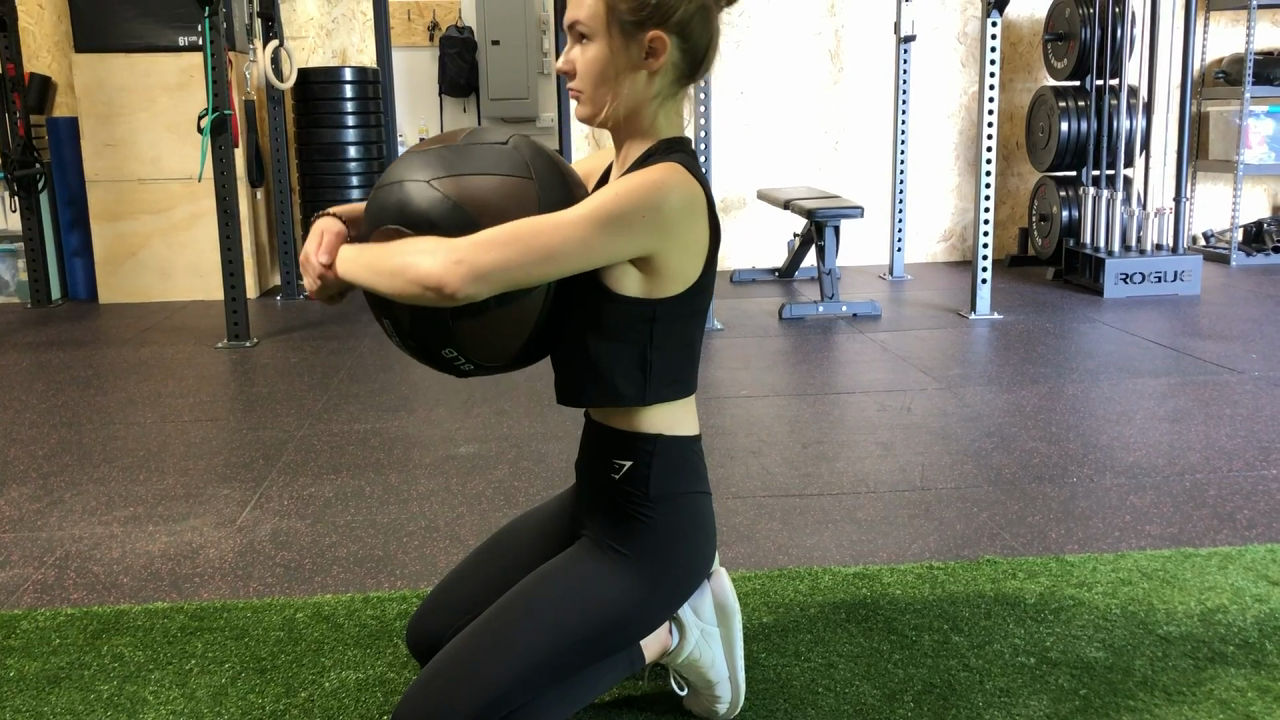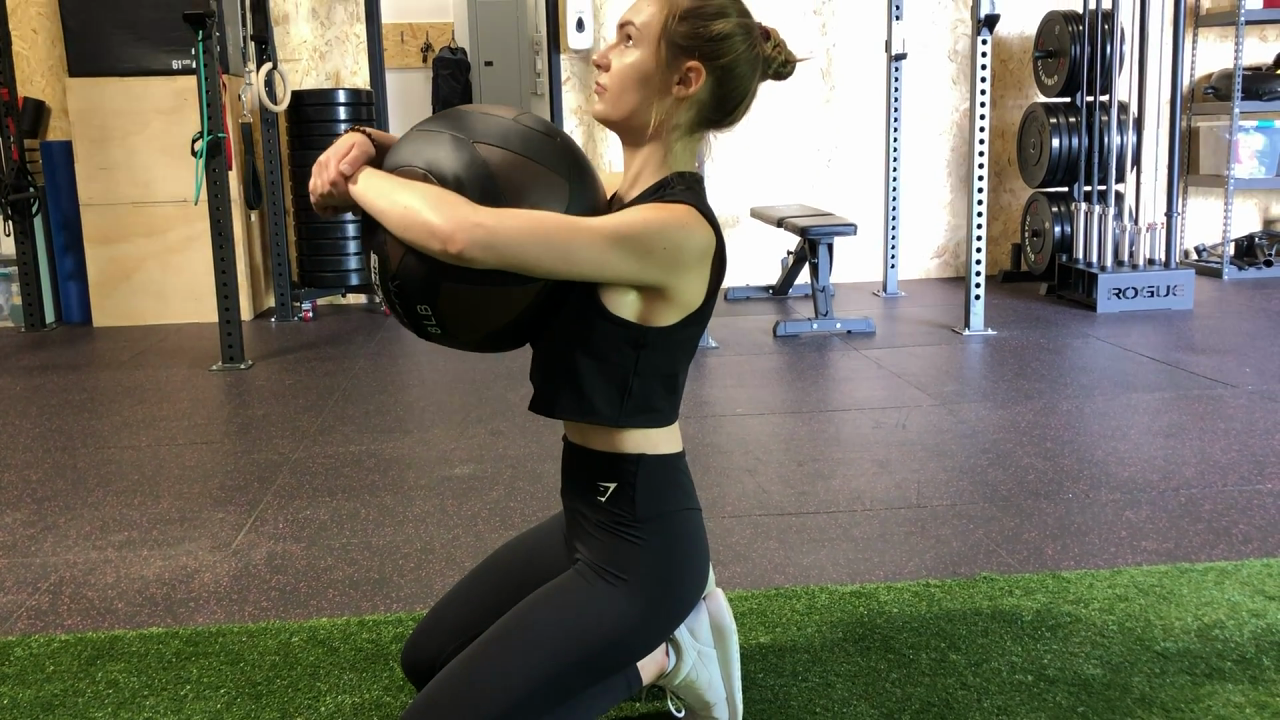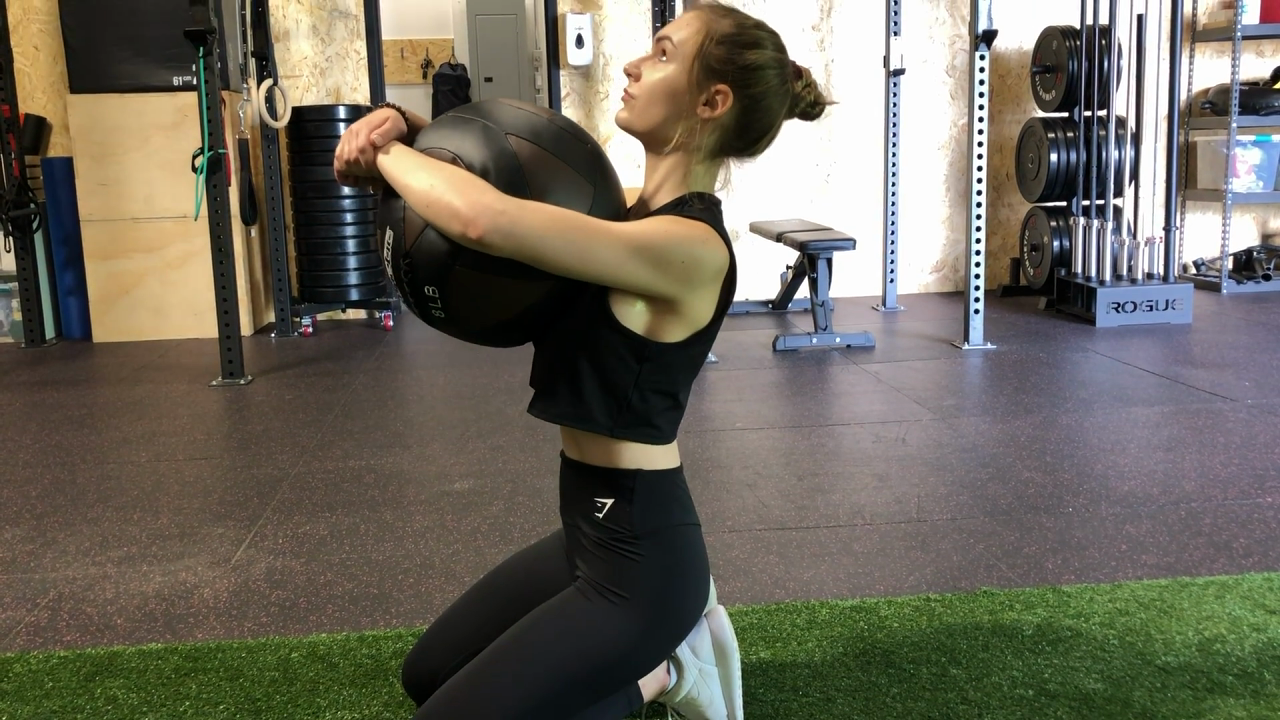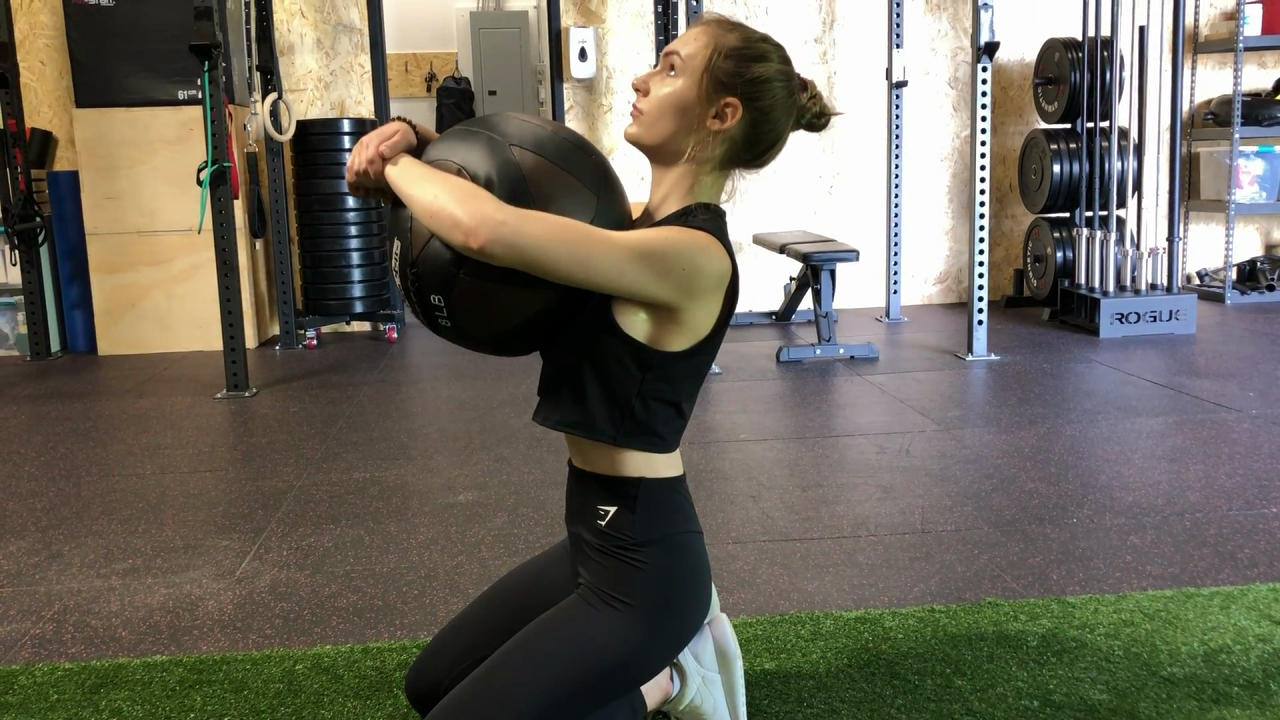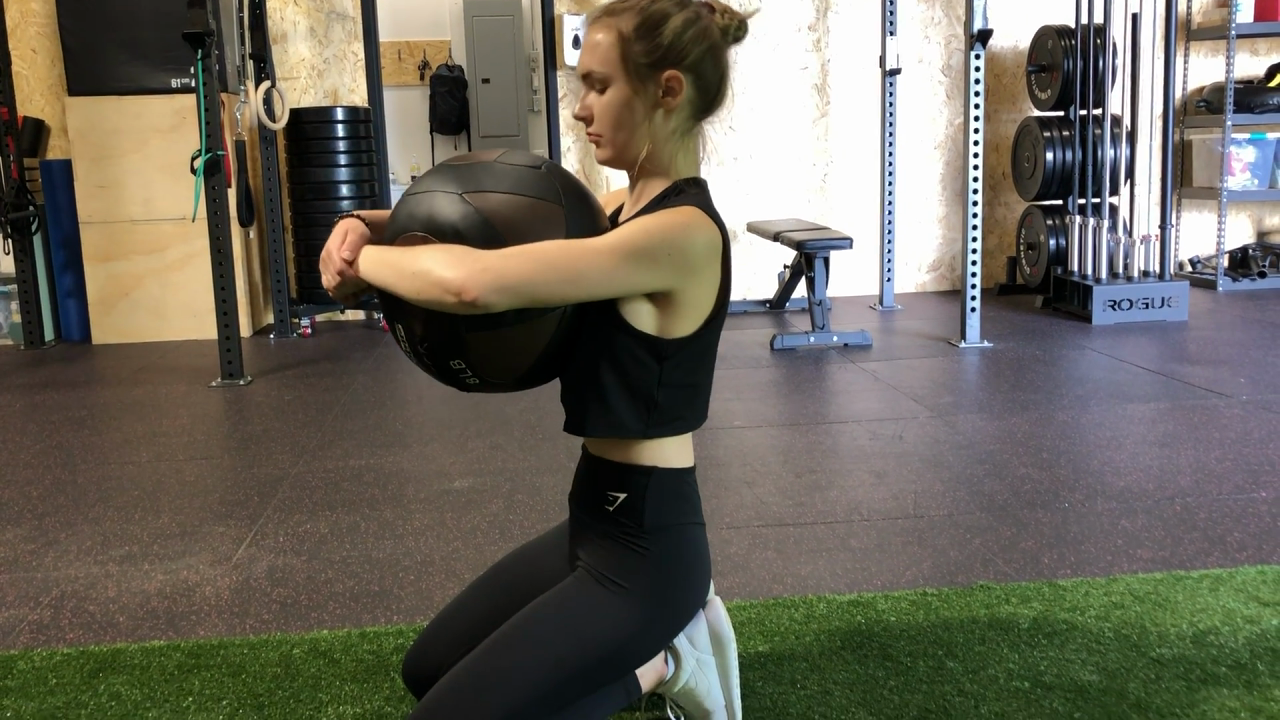
dt=1s
person 1, frame 1
left shoulder: (662, 192)
right shoulder: (614, 169)
left elbow: (452, 272)
left wrist: (341, 257)
right wrist: (343, 218)
left hip: (651, 514)
right hip: (606, 485)
right knee: (432, 637)
left ankle: (660, 635)
right ankle: (658, 610)
person 1, frame 2
left shoulder: (675, 228)
right shoulder: (627, 195)
left elbow: (462, 233)
left wrist: (357, 180)
right wrist: (370, 145)
left hip: (639, 538)
right hip: (593, 510)
right knee: (427, 659)
left ankle: (659, 656)
right ankle: (659, 632)
person 1, frame 3
left shoulder: (690, 245)
right shoulder: (642, 209)
left elbow: (483, 221)
left wrist: (383, 155)
right wrist: (402, 124)
left hip: (638, 555)
right hip: (597, 525)
right ankle: (658, 650)
person 1, frame 4
left shoulder: (692, 254)
right shoulder: (650, 222)
left elbow: (485, 229)
right elbow: (509, 191)
left wrist: (393, 166)
right wrist: (413, 137)
left hip: (641, 562)
right hip: (602, 535)
right ankle: (660, 661)
person 1, frame 5
left shoulder: (682, 232)
right shoulder: (629, 207)
left elbow: (474, 282)
left wrist: (364, 261)
right wrist: (368, 224)
left hip: (644, 545)
right hip: (600, 518)
left ankle: (658, 663)
right ankle: (655, 644)
